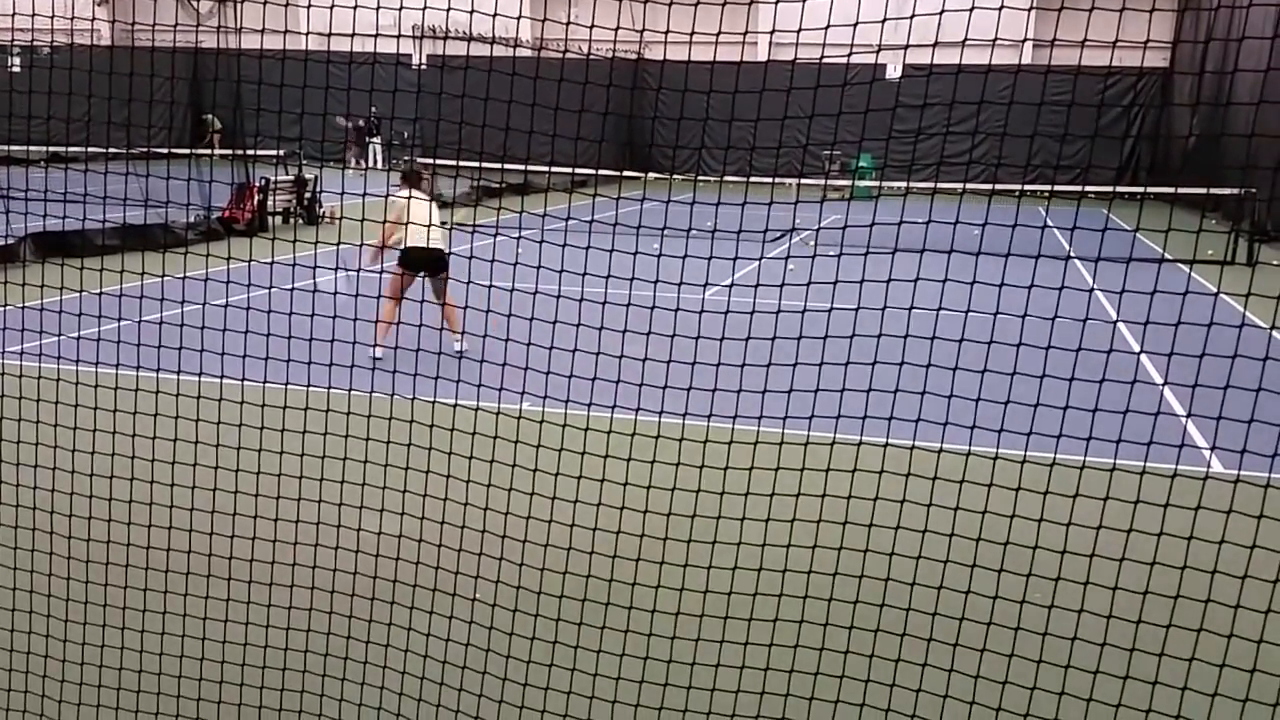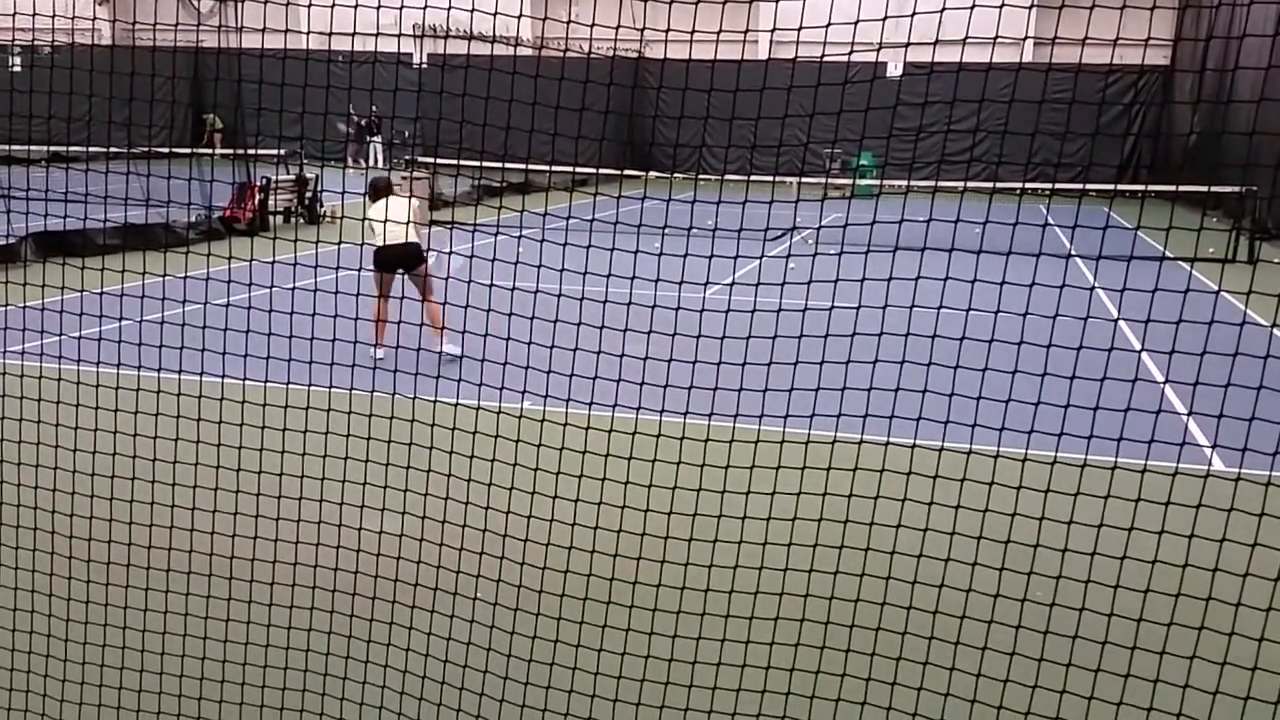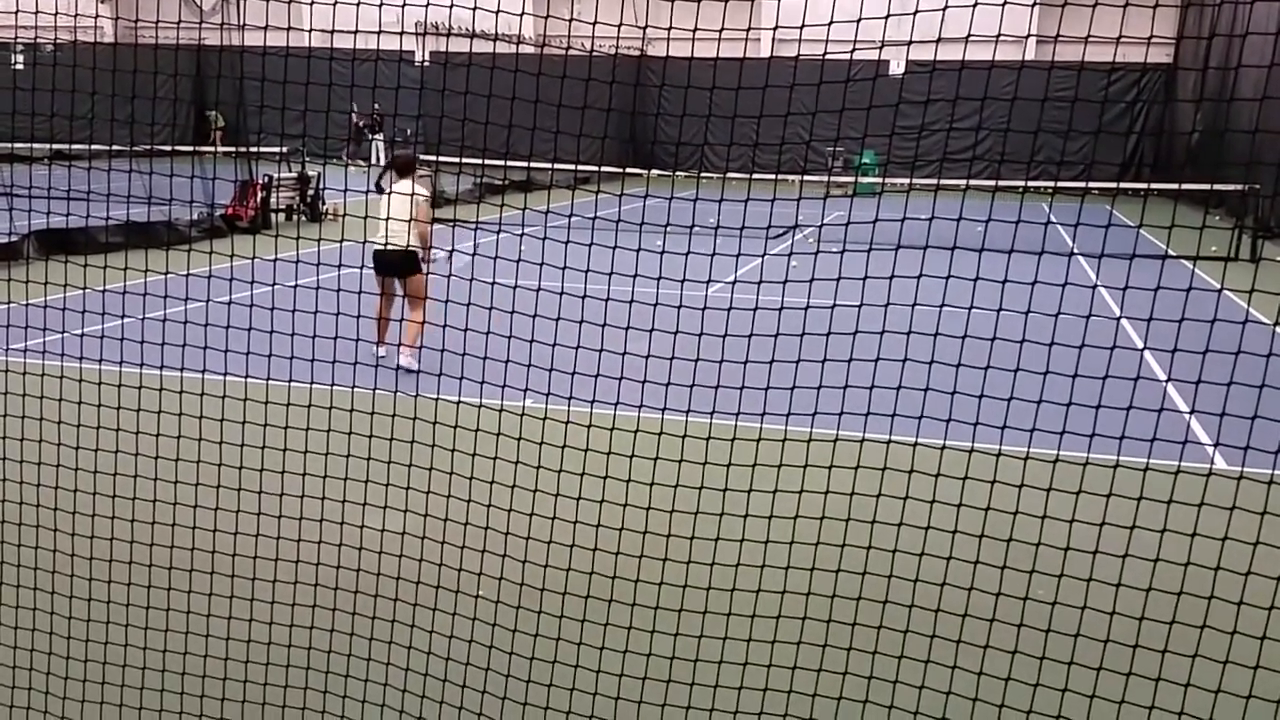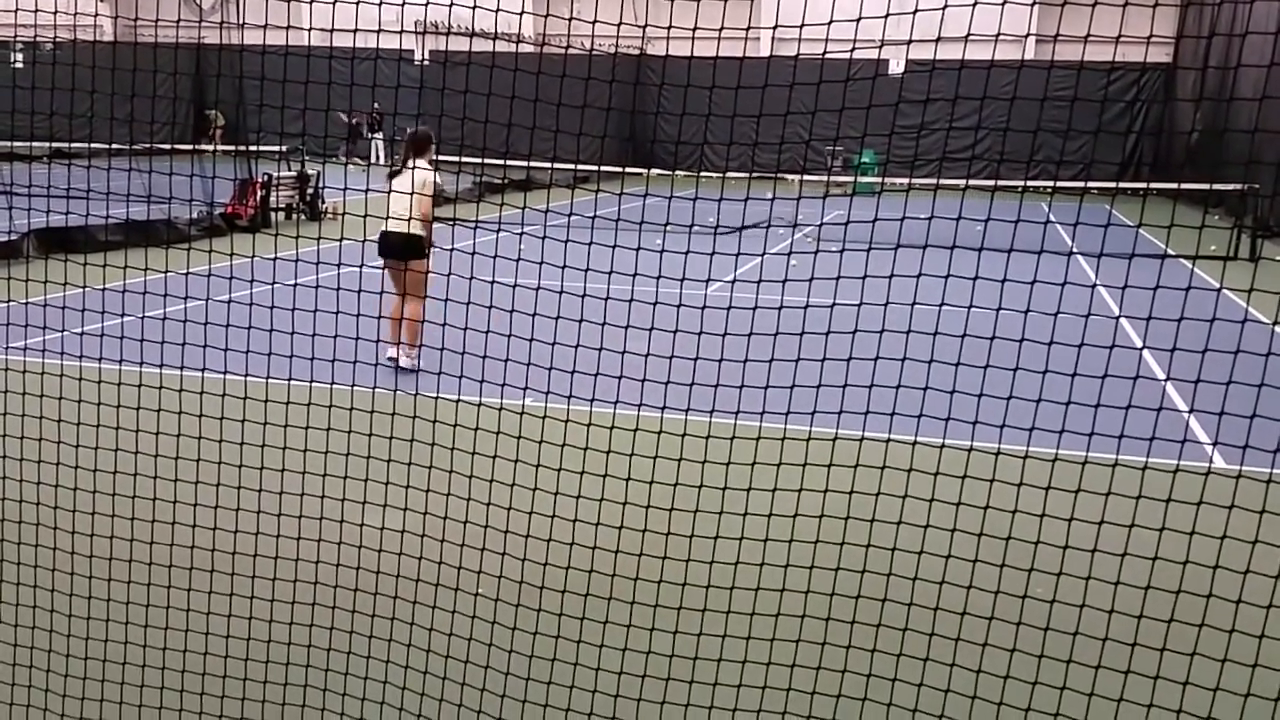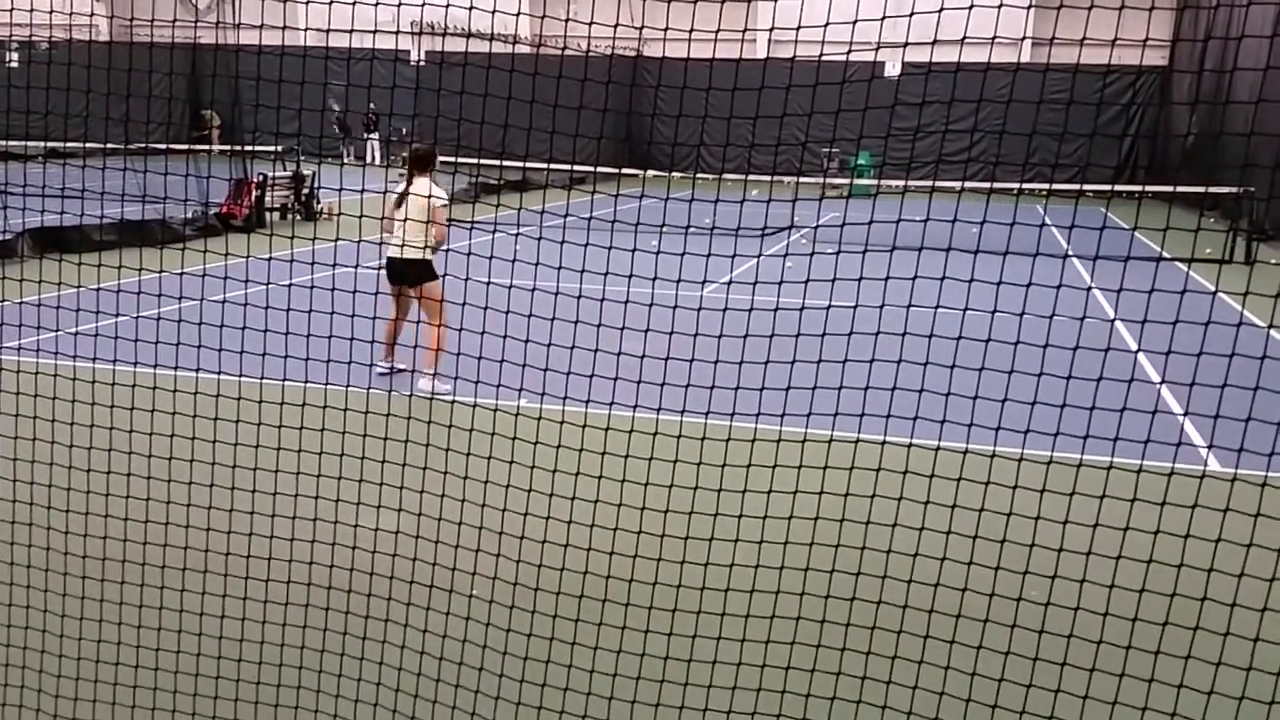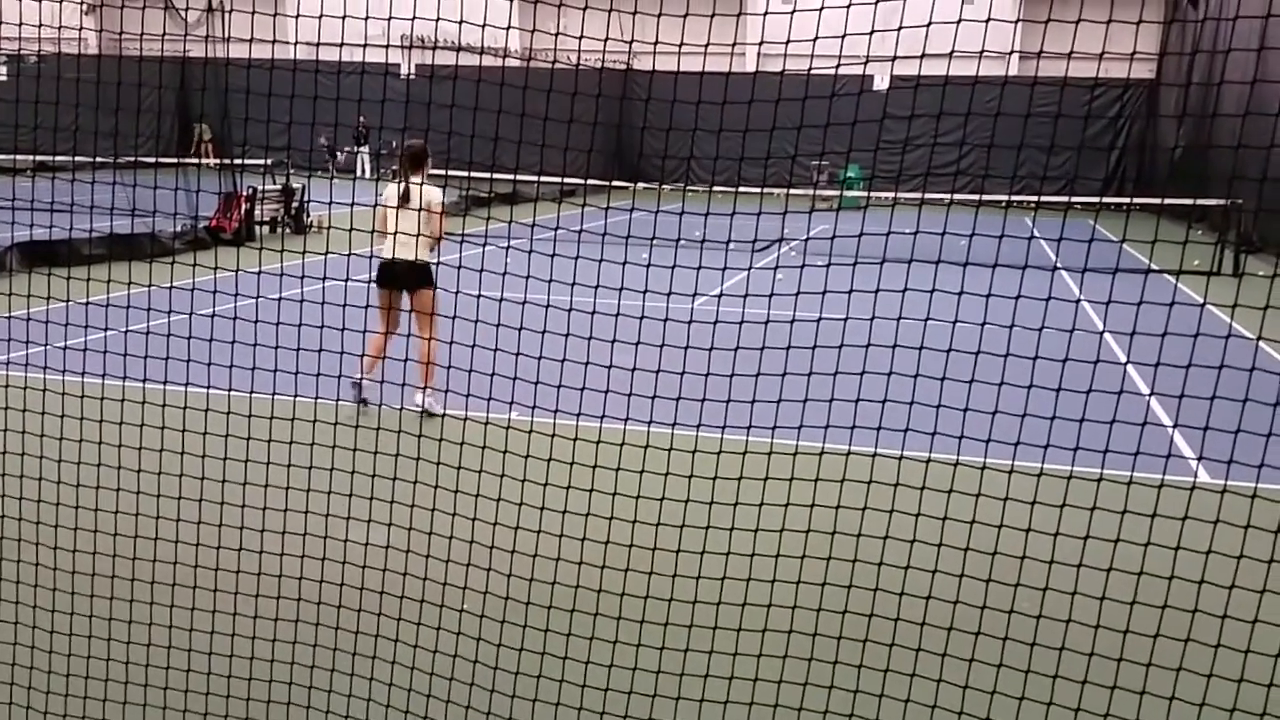
dt=0.3s
person 1, frame 1
left shoulder: (399, 198)
right shoulder: (430, 201)
left elbow: (389, 231)
left wrist: (376, 252)
right wrist: (389, 243)
left hip: (413, 252)
right hip: (437, 252)
left knee: (392, 299)
right knee: (443, 297)
left ankle: (379, 346)
right ankle: (458, 340)
person 1, frame 2
left shoulder: (371, 210)
right shoulder: (409, 200)
right elbow: (418, 229)
right wrist: (420, 255)
left hip: (383, 252)
right hip: (410, 248)
left knee: (382, 298)
right knee: (428, 297)
left ankle: (379, 347)
right ankle: (443, 342)
person 1, frame 3
left shoulder: (387, 193)
right shoulder: (420, 192)
right elbow: (423, 230)
right wrist: (424, 251)
left hip: (380, 252)
right hip: (405, 254)
left knee: (386, 297)
right knee: (417, 307)
left ankle: (381, 345)
right ankle: (406, 354)
person 1, frame 4
left shoulder: (399, 171)
right shoulder: (428, 173)
left elbow: (394, 206)
right elbow: (426, 214)
right wrist: (428, 238)
left hip: (387, 236)
right hip: (409, 239)
left knee: (400, 294)
right knee: (416, 298)
left ankle: (394, 349)
right ankle: (408, 354)
person 1, frame 5
left shoulder: (400, 190)
right shoulder: (435, 193)
left elbow: (386, 227)
right elbow: (440, 235)
right wrist: (432, 246)
left hip: (393, 260)
right hip: (417, 263)
left knee: (400, 308)
right knee: (437, 319)
left ankle: (387, 361)
right ankle: (429, 377)
person 1, frame 6
left shoulder: (389, 190)
right shoulder: (433, 193)
left elbow: (380, 230)
right elbow: (437, 235)
left hip: (389, 265)
right hip: (416, 266)
left knee: (384, 329)
right knee: (427, 333)
left ankle: (364, 376)
right ankle: (425, 394)
